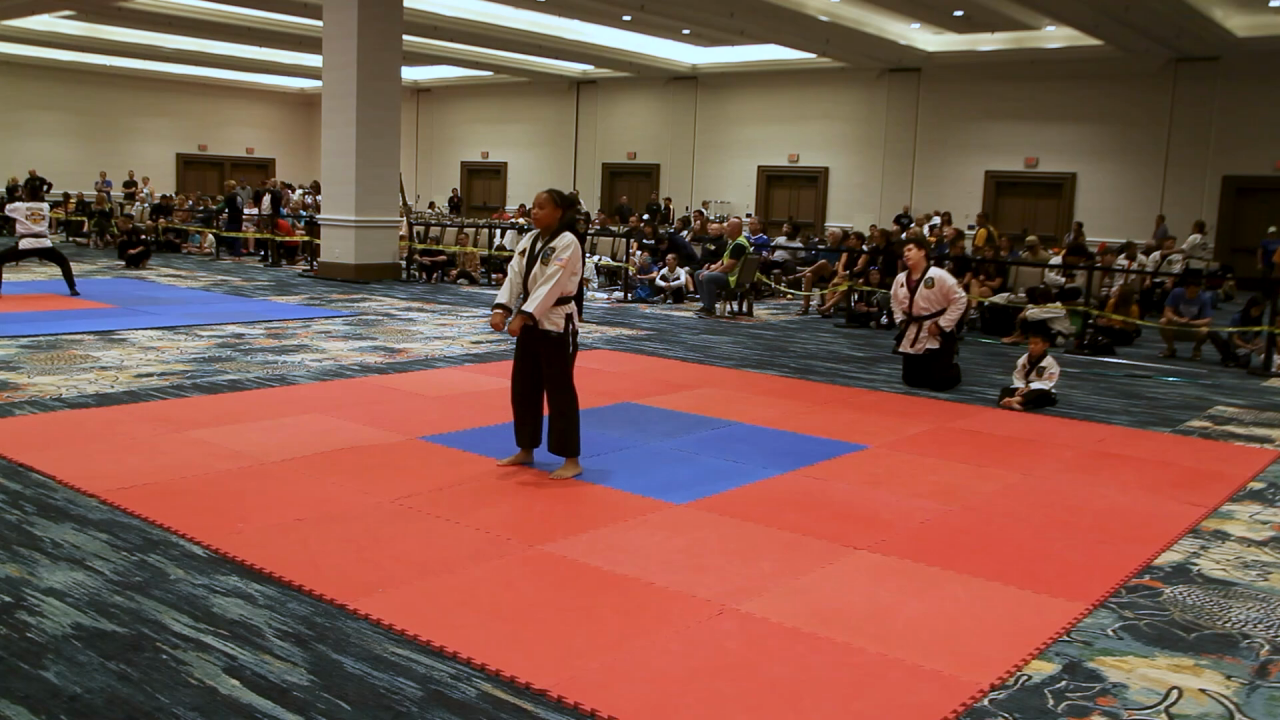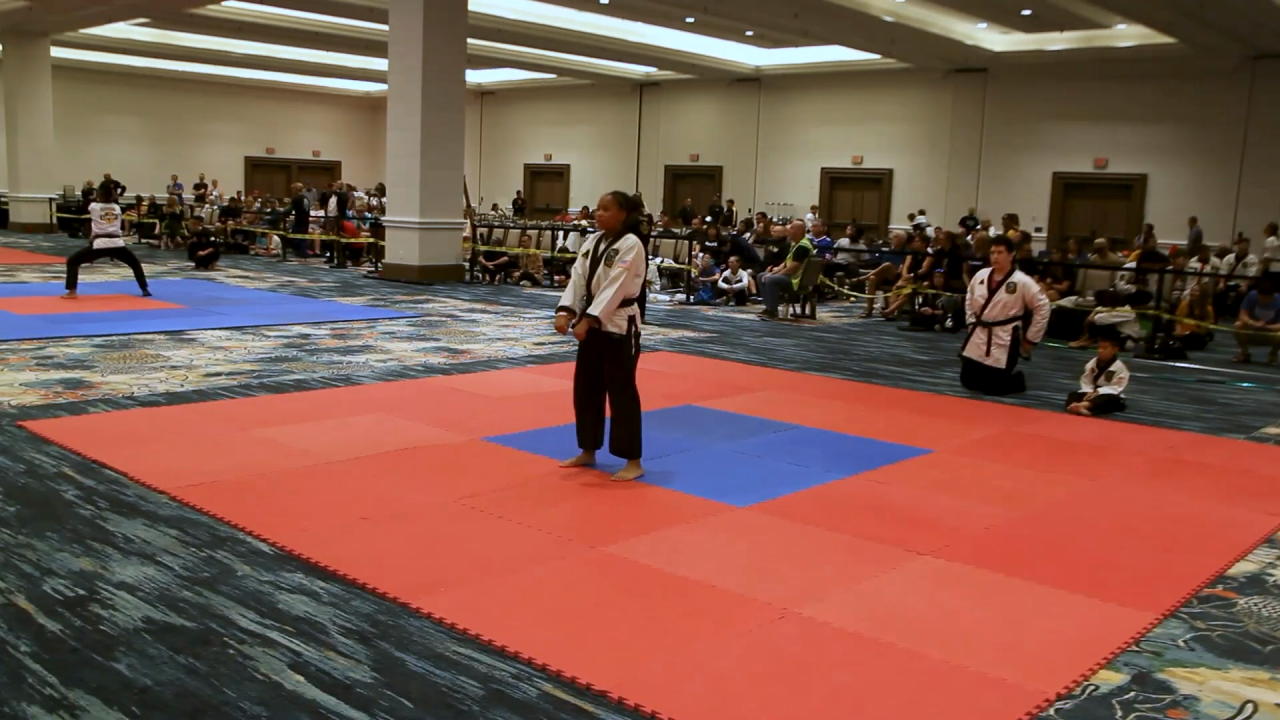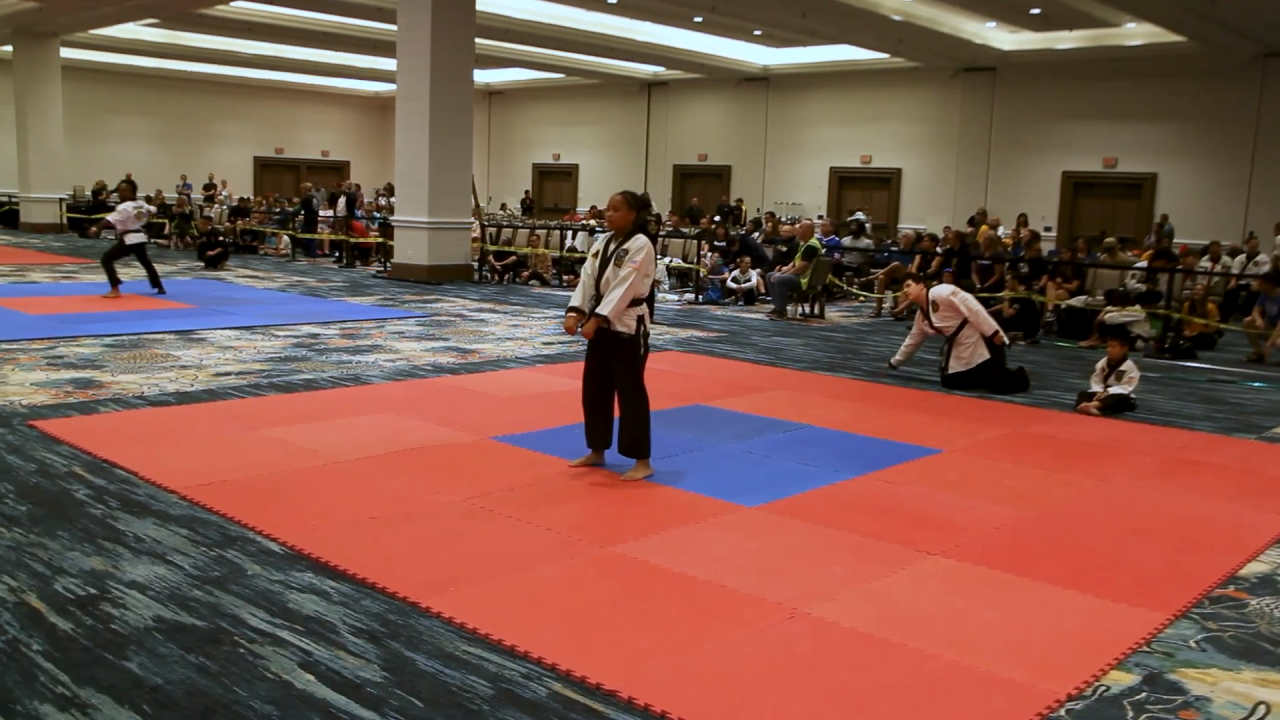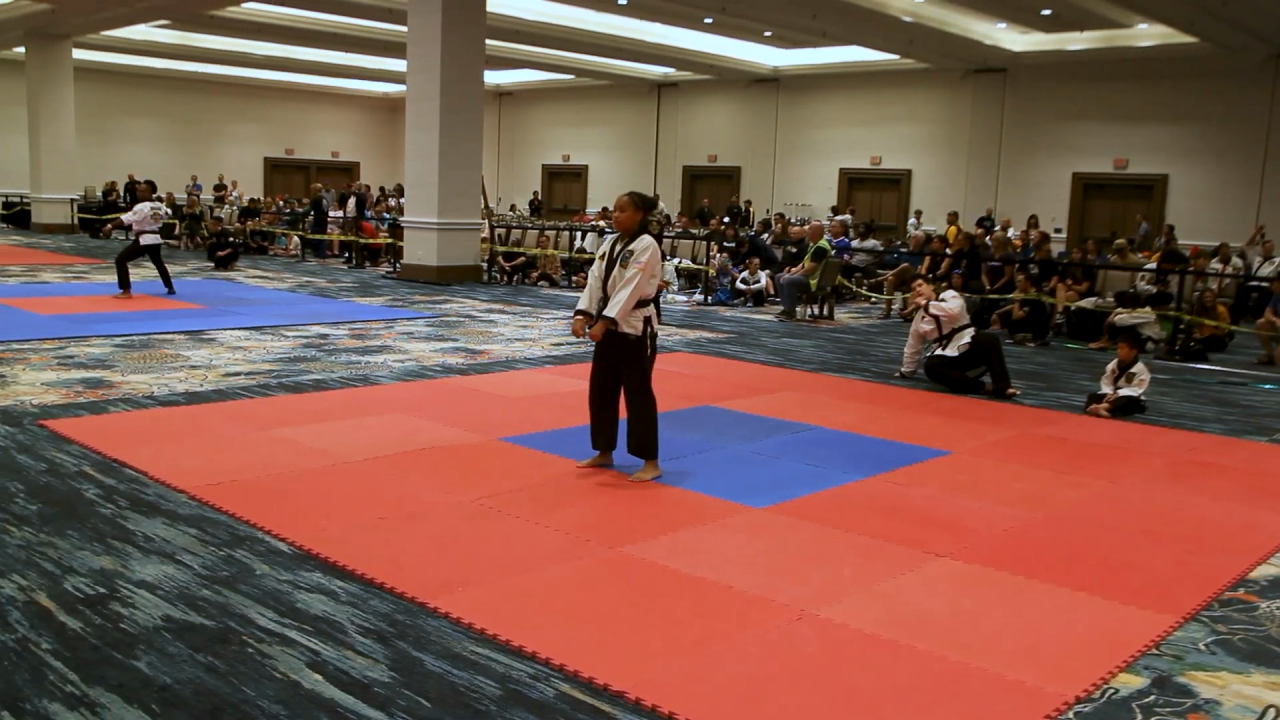
dt=1s
person 1, frame 1
left shoulder: (567, 243)
right shoulder: (529, 240)
left elbow: (550, 285)
right elbow: (515, 276)
left wrist: (521, 317)
right wrist: (501, 309)
left hip: (556, 323)
right hip: (530, 321)
left knee: (560, 391)
right knee: (523, 388)
left ankle: (571, 460)
right ankle: (526, 450)
person 1, frame 2
left shoulder: (631, 245)
right shoulder: (593, 241)
left elbow: (615, 287)
right elbow: (578, 278)
left wrist: (587, 320)
right wrist: (565, 311)
left hip: (619, 325)
right hip: (592, 322)
left knee: (622, 393)
right knee: (585, 390)
left ankle: (633, 462)
right ankle: (588, 452)
person 1, frame 3
left shoulder: (640, 245)
right shoulder: (603, 242)
left elbow: (624, 287)
right elbow: (587, 278)
left wrist: (595, 319)
right wrist: (575, 312)
left hip: (628, 325)
right hip: (601, 322)
left knee: (631, 392)
right knee: (594, 389)
left ankle: (642, 462)
right ankle: (597, 452)
person 1, frame 4
left shoulder: (646, 246)
right shoulder: (610, 243)
left elbow: (630, 288)
right elbow: (595, 281)
left wrist: (603, 322)
right wrist: (583, 315)
left hip: (636, 326)
right hip: (609, 324)
left knee: (638, 393)
right knee: (600, 390)
left ankle: (651, 462)
right ankle: (604, 452)
